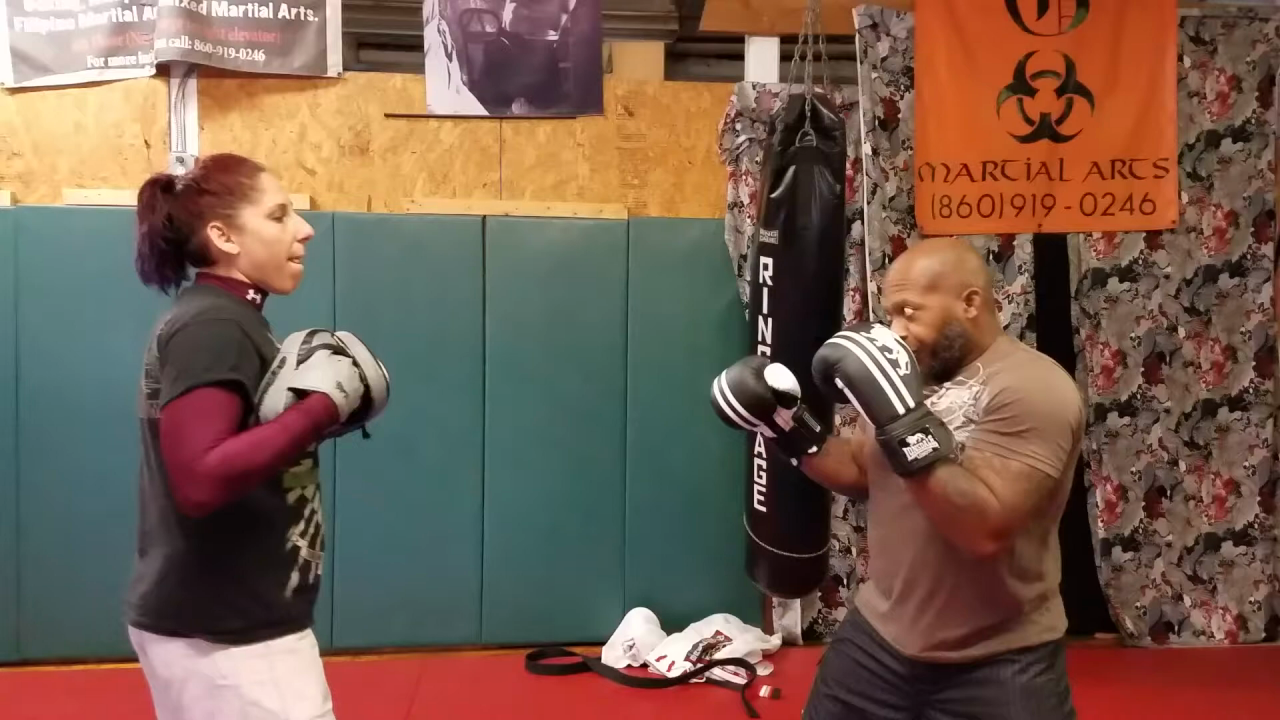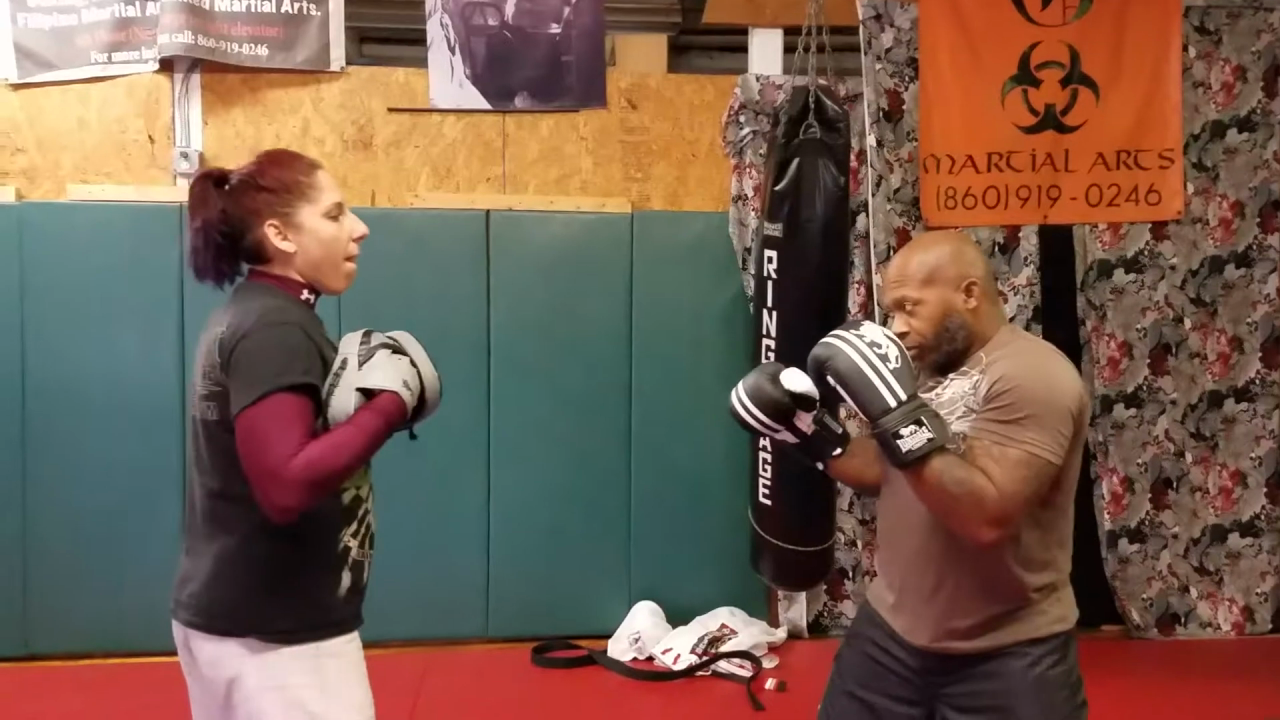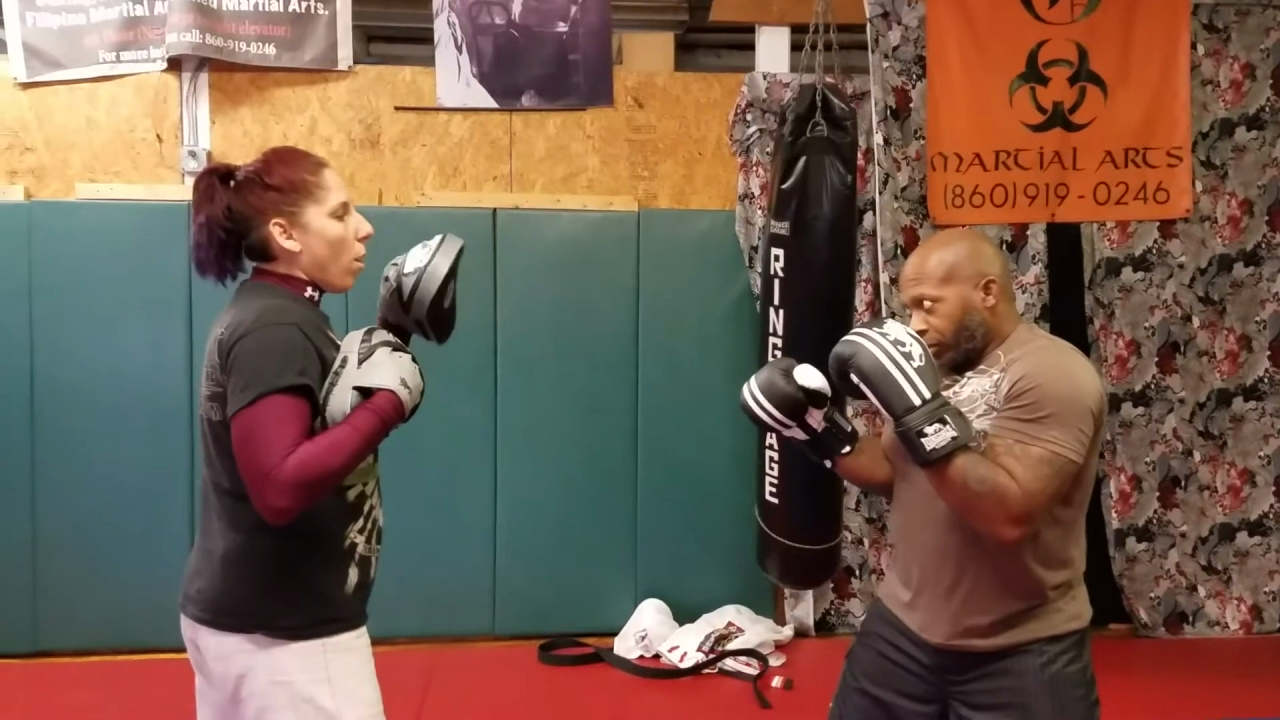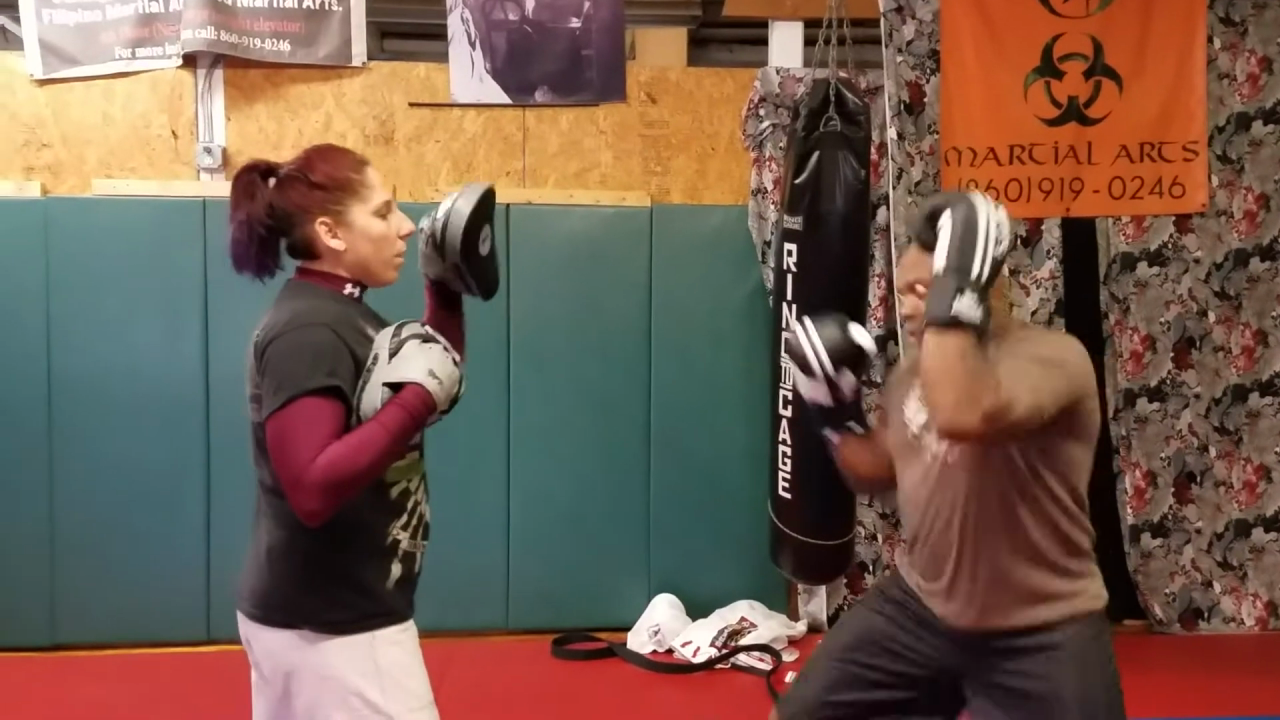
dt=0.4s
person 1, frame 1
left shoulder: (221, 319)
right shoulder: (212, 329)
right elbow: (201, 480)
left wrist: (317, 405)
right wrist: (320, 408)
left hip: (209, 616)
right hip: (229, 631)
person 1, frame 2
left shoulder: (251, 315)
right shoulder: (276, 330)
right elbow: (285, 487)
left wrist: (360, 398)
right wrist: (388, 405)
right hip: (276, 633)
person 1, frame 3
left shoulder: (280, 314)
right shoulder: (274, 330)
left elbow: (319, 422)
right elbow: (281, 488)
left wrist: (394, 330)
right wrist: (389, 402)
right hip: (285, 631)
person 1, frame 4
left shoulder: (339, 312)
right shoulder: (308, 332)
left elbow: (424, 366)
right elbow: (312, 488)
left wrist: (446, 287)
right wrist: (417, 396)
left hip: (299, 610)
right hip: (334, 623)
person 2, frame 1
left shoulder: (1034, 388)
right shoulder: (909, 372)
left elbow: (986, 531)
right elbow: (857, 471)
left wrist: (903, 421)
right wrist: (787, 429)
left hip: (998, 663)
person 2, frame 2
left shoulder: (1034, 376)
right shoulder: (925, 367)
left elbow: (987, 518)
left wrist: (898, 412)
right wrist: (809, 433)
left hip: (1008, 656)
person 2, frame 3
left shoulder: (1054, 375)
right shoulder: (932, 366)
left elbow: (1008, 516)
right elbow: (890, 469)
left wrist: (922, 412)
right wrist: (818, 429)
left hip: (1021, 652)
right hip: (904, 628)
person 2, frame 4
left shoulder: (1052, 357)
right shoulder: (922, 367)
left elbow: (962, 417)
right elbow: (871, 474)
left wrist: (955, 290)
right wrist: (837, 408)
left hip: (1041, 629)
right hip: (918, 606)
